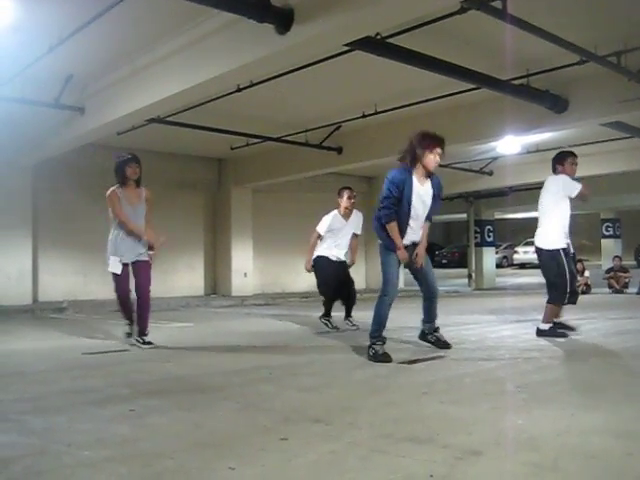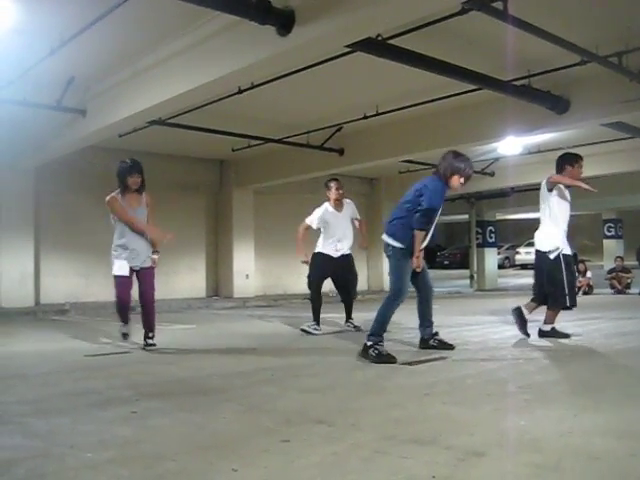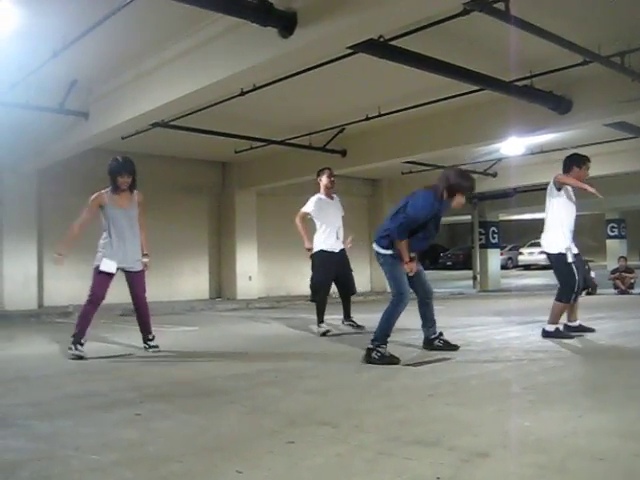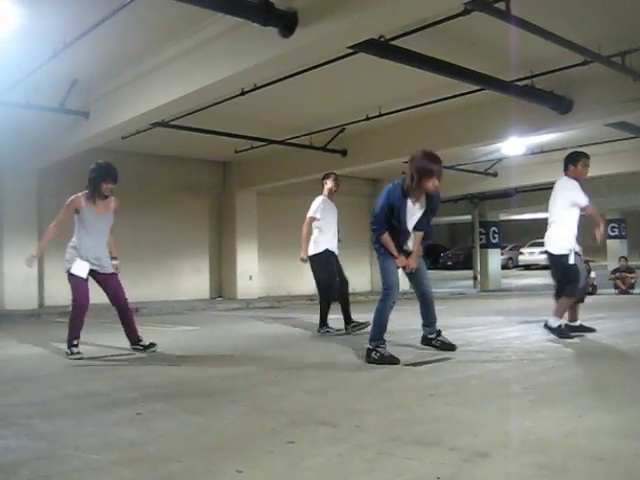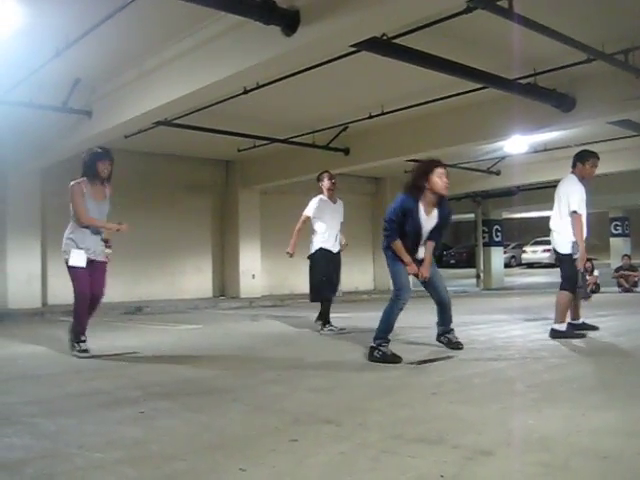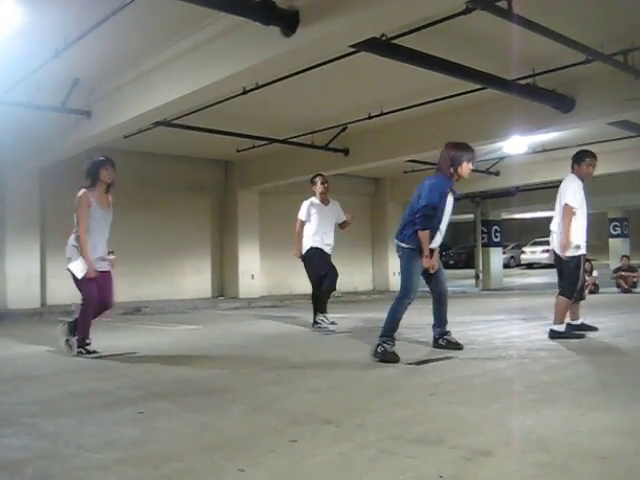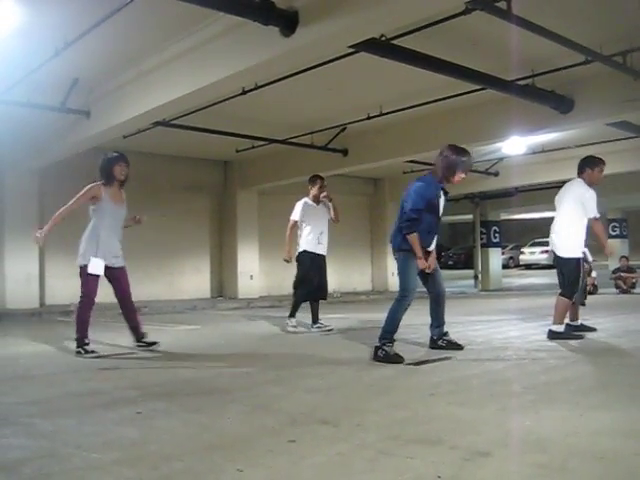
dt=0.3s
person 1, frame 1
left shoulder: (434, 183)
right shoulder: (398, 177)
right elbow: (387, 213)
left wrist: (422, 245)
right wrist: (399, 247)
left hip: (415, 245)
right hip: (392, 244)
left knee: (431, 289)
right knee: (389, 291)
left ankle: (429, 330)
right ankle: (376, 342)
person 1, frame 2
left shoulder: (432, 183)
right shoulder: (436, 186)
right elbow: (422, 219)
left wrist: (419, 252)
right wrist: (417, 253)
left hip: (408, 245)
right hip: (400, 244)
left knee: (426, 290)
right knee: (398, 293)
left ankle: (427, 336)
right ankle: (372, 344)
person 1, frame 3
left shoulder: (435, 201)
right shoulder: (426, 201)
right elbow: (400, 230)
left wrist: (413, 259)
right wrist: (406, 259)
left hip: (406, 252)
right hip: (389, 250)
left knee: (425, 292)
right knee: (402, 296)
left ankle: (431, 336)
right ankle: (376, 348)
person 1, frame 4
left shoulder: (432, 197)
right shoulder: (393, 193)
left elbow: (423, 226)
right elbow: (377, 226)
left wrist: (414, 255)
right wrist: (397, 255)
left hip: (411, 250)
right hip: (387, 248)
left knee: (426, 293)
right knee: (391, 292)
left ankle: (431, 335)
right ankle: (375, 347)
person 1, frame 5
left shoulder: (443, 207)
right shoulder: (405, 201)
left elbow: (434, 237)
right elbow: (390, 233)
left wrist: (427, 263)
right wrist: (408, 263)
left hip: (423, 257)
right hip: (397, 254)
left knee: (443, 297)
right knee: (402, 295)
left ankle: (445, 333)
right ankle: (378, 346)
person 1, frame 6
left shoulder: (448, 187)
right shoulder: (435, 184)
right elbow: (422, 221)
left wrist: (435, 254)
right wrist: (425, 255)
left hip: (428, 248)
right hip: (412, 246)
left knee: (441, 292)
right knee: (408, 293)
left ankle: (440, 335)
right ankle: (385, 343)
person 1, frame 7
left shoulder: (439, 190)
right shoulder: (421, 187)
right elbow: (409, 224)
left wrist: (432, 254)
right wrist: (419, 256)
left hip: (424, 250)
right hip: (407, 249)
left knee: (438, 293)
right knee: (407, 294)
left ankle: (438, 336)
right ankle: (383, 345)
person 2, frame 1
left shoulder: (144, 193)
right shoulder: (113, 194)
right elbow: (125, 221)
left wrist: (151, 246)
right wrist: (149, 236)
left hip: (140, 250)
right hip: (120, 249)
left knee: (143, 291)
right knee: (123, 292)
left ankle: (141, 334)
right ankle: (130, 324)
person 2, frame 2
left shoulder: (145, 198)
right shoulder: (113, 200)
right elbow: (134, 223)
left wrist: (155, 251)
right wrist: (160, 237)
left hip: (144, 254)
right hip: (123, 255)
left knee: (147, 298)
right knee: (122, 298)
left ankle: (149, 336)
right ankle: (125, 323)
person 2, frame 3
left shoulder: (138, 197)
right shoulder: (101, 198)
right elbow: (80, 223)
left wrist: (145, 254)
right wrist: (63, 248)
left hip: (133, 256)
right hip: (109, 254)
left knee: (140, 300)
right knee: (95, 297)
left ankle: (148, 338)
right ankle: (77, 341)
person 2, frame 4
left shoulder: (113, 204)
right shoulder: (78, 201)
right elbow: (56, 225)
left wrist: (114, 257)
right wrist: (39, 250)
left hip: (101, 259)
right hip: (78, 258)
left knee: (121, 301)
right knee: (81, 302)
left ankle: (136, 340)
right ankle: (72, 344)
person 2, frame 5
left shoulder: (107, 189)
right shoulder: (77, 186)
right elbow: (83, 218)
left wrist: (106, 245)
right wrist: (114, 226)
left hip: (96, 248)
right hip: (77, 245)
left knee: (97, 294)
right knee: (84, 293)
left ankle: (75, 332)
right ankle: (79, 339)
person 2, frame 6
left shoulder: (109, 198)
right shoulder: (85, 196)
right elbow: (81, 230)
left wrist: (108, 253)
right wrist: (88, 260)
left hip: (100, 258)
right hip: (80, 255)
left knee: (106, 302)
right knee: (91, 299)
left ankle: (73, 328)
right ankle: (82, 343)
person 2, frame 7
left shoulder: (122, 194)
right shoulder: (96, 190)
right elbow: (68, 208)
left wrist: (134, 221)
right wrist: (47, 228)
left hip: (114, 254)
right hip: (93, 252)
left knee: (125, 297)
right knee: (88, 297)
left ankle: (139, 338)
right ankle: (81, 344)
person 3, frame 1
left shoulder: (551, 185)
right shoulder: (561, 180)
left elbow: (544, 214)
right elbow: (583, 194)
right wrist: (581, 191)
left hip: (545, 243)
right hip: (554, 244)
left knee: (560, 283)
right knee: (563, 284)
left ankle: (554, 320)
right ankle: (544, 326)
person 3, frame 2
left shoulder: (562, 189)
right shoulder: (552, 186)
right elbow: (552, 178)
right wrist: (580, 184)
left hip: (557, 245)
right hip: (551, 245)
left knee: (548, 288)
right knee: (562, 288)
left ankle: (523, 311)
right ankle: (547, 327)
person 3, frame 3
left shoulder: (567, 189)
right shoulder: (558, 186)
right elbow: (559, 177)
right wrist: (586, 187)
left hip: (564, 243)
right hip: (557, 245)
left knee: (575, 281)
right knee: (572, 283)
left ankle: (572, 323)
right ankle: (551, 327)
person 3, frame 4
left shoulder: (564, 185)
right shoulder: (570, 185)
right elbow: (588, 209)
right wrist: (600, 223)
left hip: (558, 244)
right hip: (563, 245)
left knee: (571, 283)
right knee: (577, 283)
left ankle: (572, 322)
right ankle: (554, 321)
person 3, frame 5
left shoulder: (567, 183)
right shoulder: (575, 186)
right elbow: (576, 217)
right wrist: (581, 247)
left hip: (562, 242)
right hip: (569, 243)
left knee: (573, 282)
right knee: (571, 283)
left ankle: (576, 321)
right ankle: (558, 327)
person 3, frame 6
left shoulder: (570, 183)
right shoulder: (574, 182)
right elbow: (568, 209)
right wrist: (565, 238)
left hip: (565, 243)
right hip: (570, 244)
left knee: (575, 284)
right knee: (569, 285)
left ankle: (575, 322)
right ankle: (557, 328)
person 3, frame 7
left shoulder: (568, 188)
right shoulder: (586, 191)
right elbow: (595, 222)
right wrist: (606, 245)
left hip: (560, 243)
right hip: (570, 246)
left knee: (575, 284)
right knee: (570, 287)
left ankle: (574, 322)
right ankle: (556, 328)
person 4, frame 1
left shoulder: (358, 216)
right shoulder: (331, 218)
right elbow: (315, 237)
left wrist: (353, 257)
right wrist: (309, 260)
left hip: (340, 259)
right hip: (323, 257)
left knee: (349, 290)
right knee: (332, 287)
left ankle: (348, 317)
right ankle: (326, 315)
person 4, frame 2
left shoulder: (349, 204)
right shoulder: (322, 212)
left elbow: (358, 221)
right elbow: (302, 229)
left wrist: (363, 238)
right wrist: (302, 253)
left hip: (344, 255)
right hip: (323, 254)
left knee: (349, 288)
right knee: (315, 285)
left ankle: (349, 320)
right ankle: (315, 323)
person 4, frame 3
left shoulder: (336, 199)
right shoulder: (316, 200)
right elbow: (299, 218)
left wrist: (346, 237)
right wrist: (307, 241)
left hip: (339, 249)
right hip: (323, 250)
left knee: (346, 284)
right knee: (321, 286)
left ankle: (347, 318)
right ankle: (321, 323)
person 4, frame 4
left shoulder: (331, 205)
right shoulder: (320, 202)
right elbow: (307, 225)
right wrist: (304, 250)
left hip: (329, 250)
right hip: (321, 251)
left knee: (341, 285)
right knee: (329, 287)
left ankle: (349, 323)
right ankle: (323, 326)
person 4, frame 5
left shoulder: (340, 203)
right shoulder: (318, 202)
right elbow: (301, 222)
left wrist: (342, 239)
right wrist: (292, 244)
left hip: (334, 250)
right hip: (321, 249)
left knee: (331, 285)
right knee: (325, 285)
left ankle: (322, 316)
right ankle: (325, 324)
person 4, frame 6
left shoulder: (335, 205)
right shoulder: (309, 204)
left elbow: (342, 225)
right elbow: (299, 226)
left wrist: (348, 220)
right wrist: (297, 248)
left hip: (325, 250)
right hip: (312, 248)
left knee: (321, 283)
right knee: (330, 275)
left ankle: (317, 320)
right ankle: (321, 313)
person 4, frame 7
left shoulder: (324, 204)
right shoulder: (302, 204)
left elbow: (336, 220)
right elbow: (291, 227)
left wrist: (331, 202)
right wrist: (288, 250)
left hip: (321, 252)
right hip: (306, 251)
left knee: (319, 286)
right knee: (307, 284)
left ankle: (315, 322)
right ankle: (291, 318)
